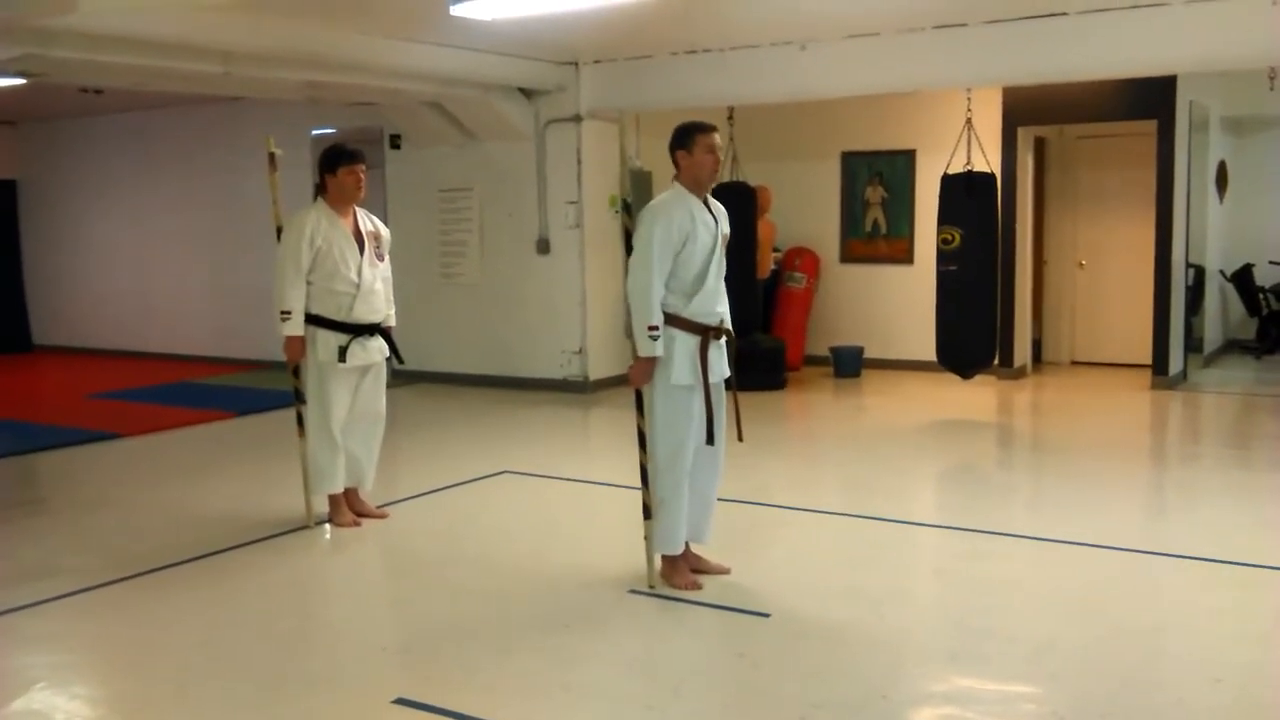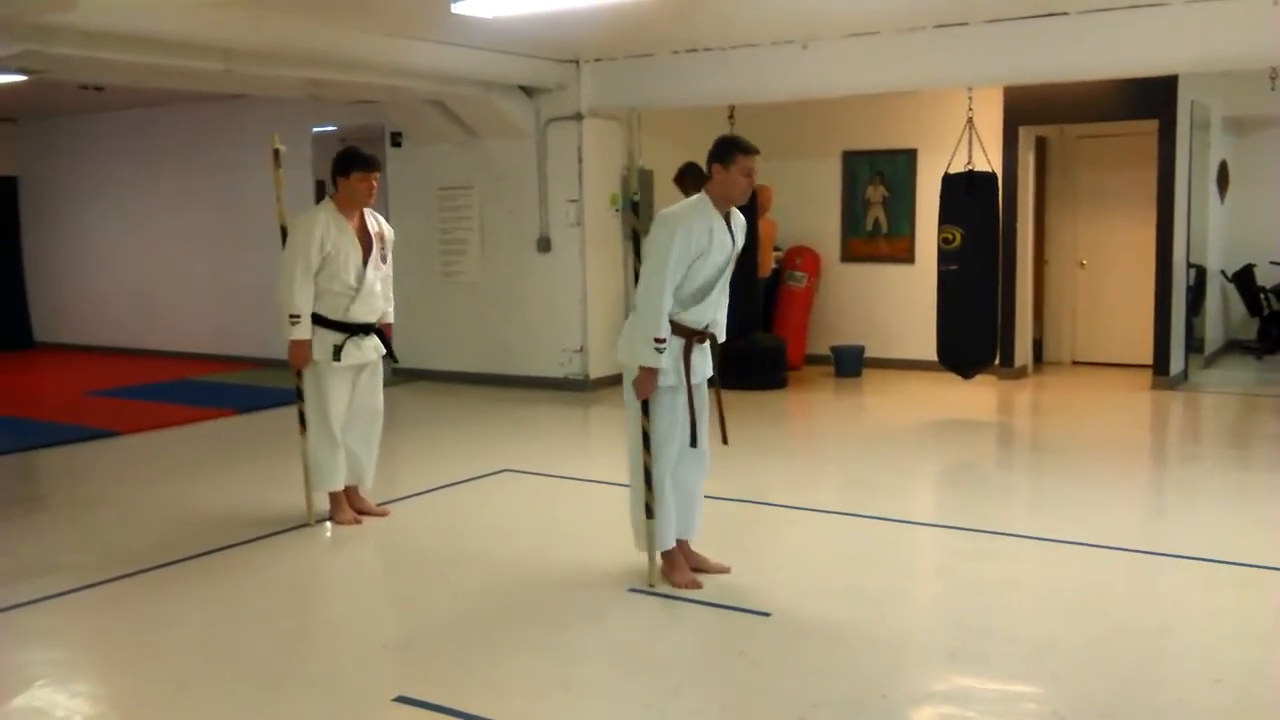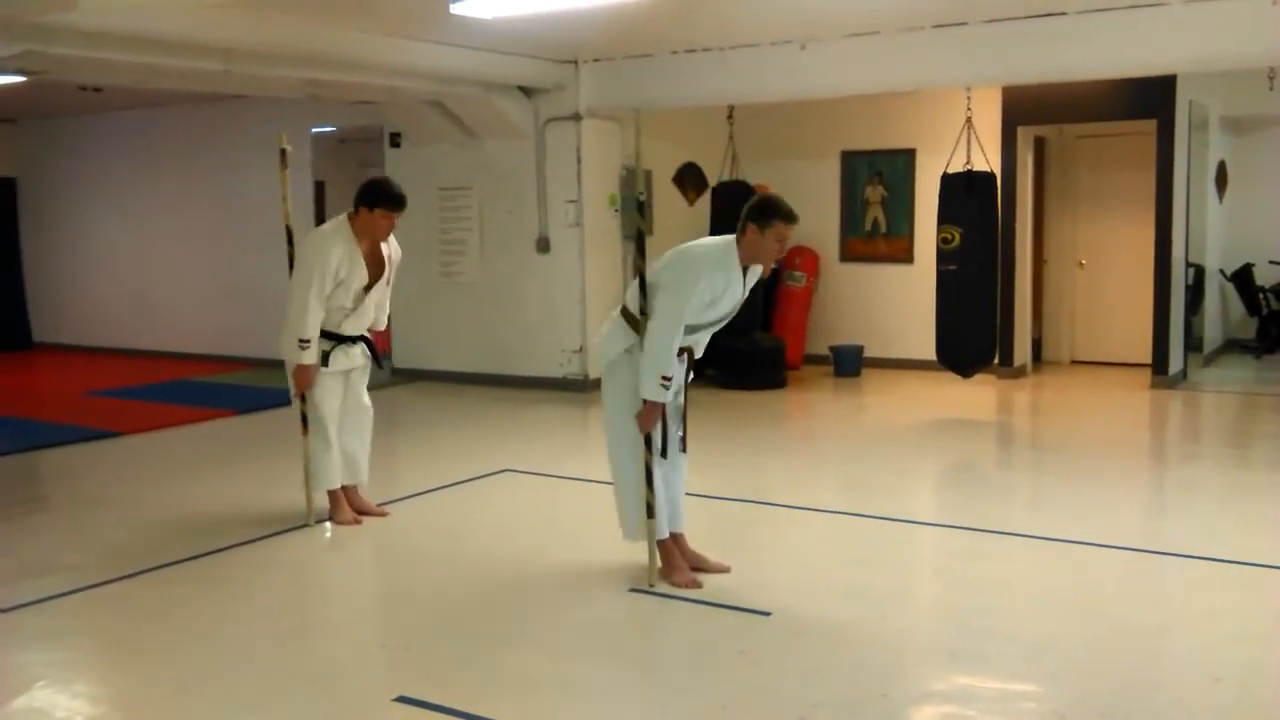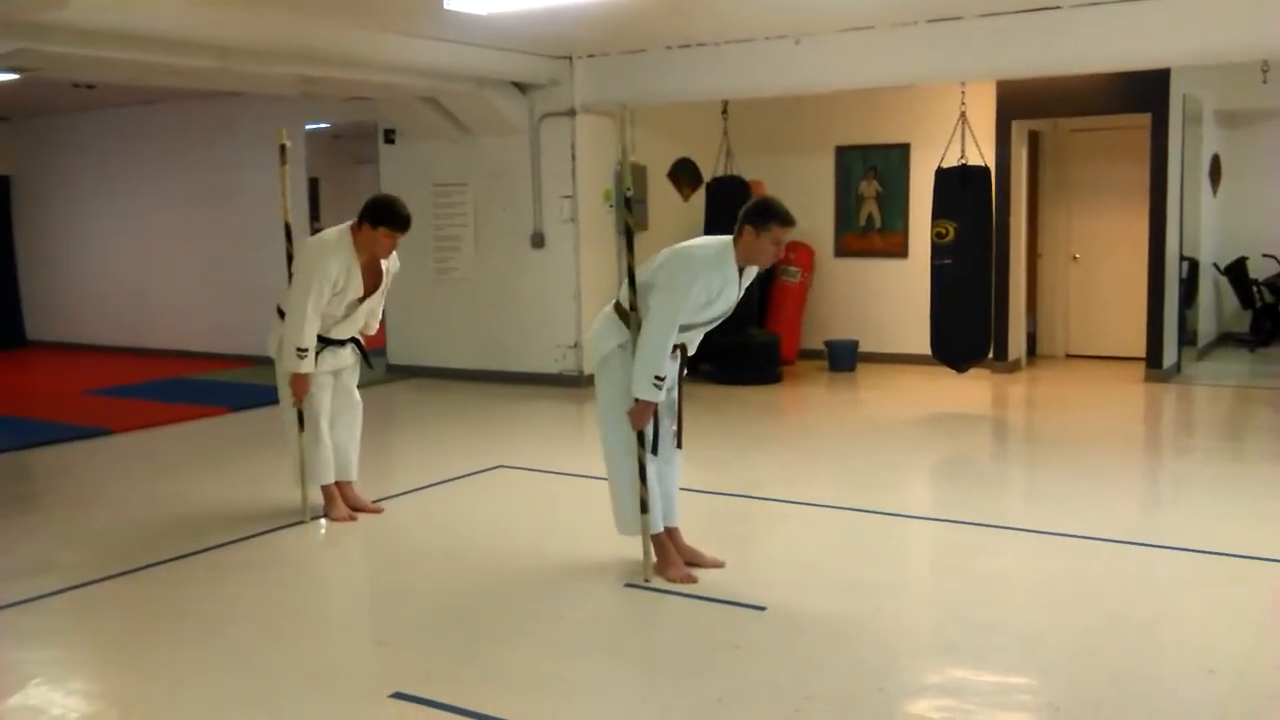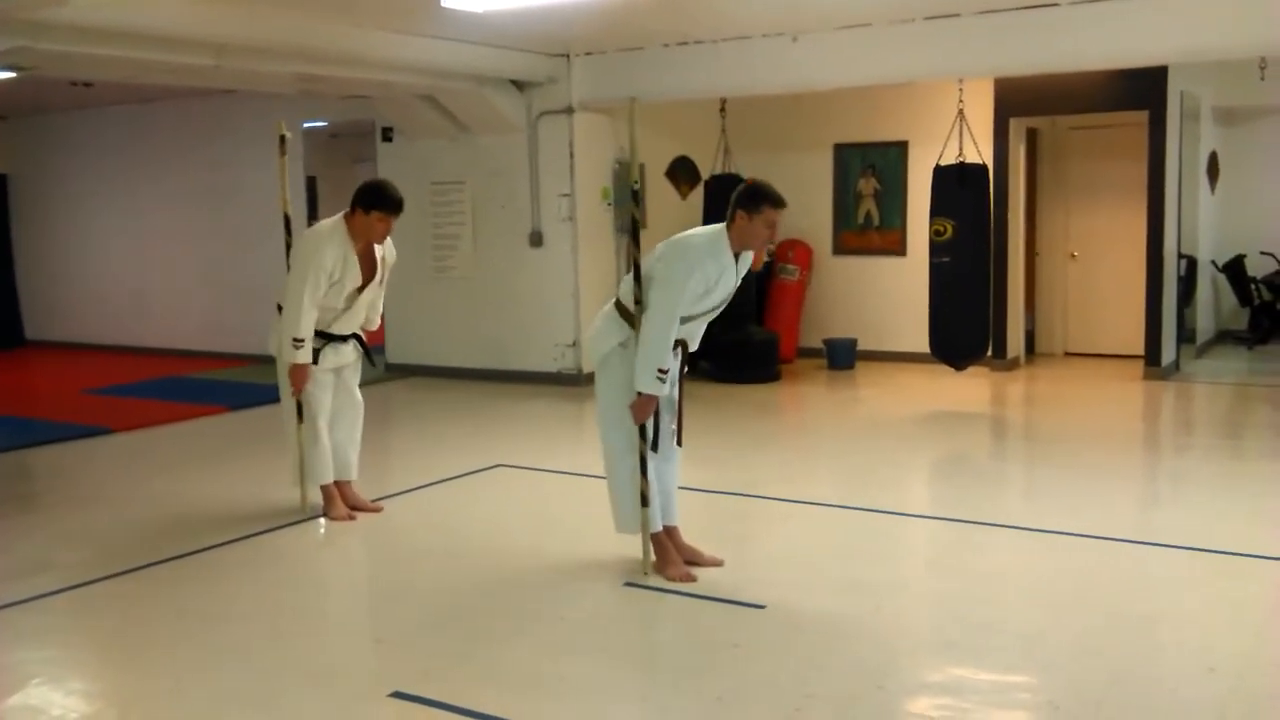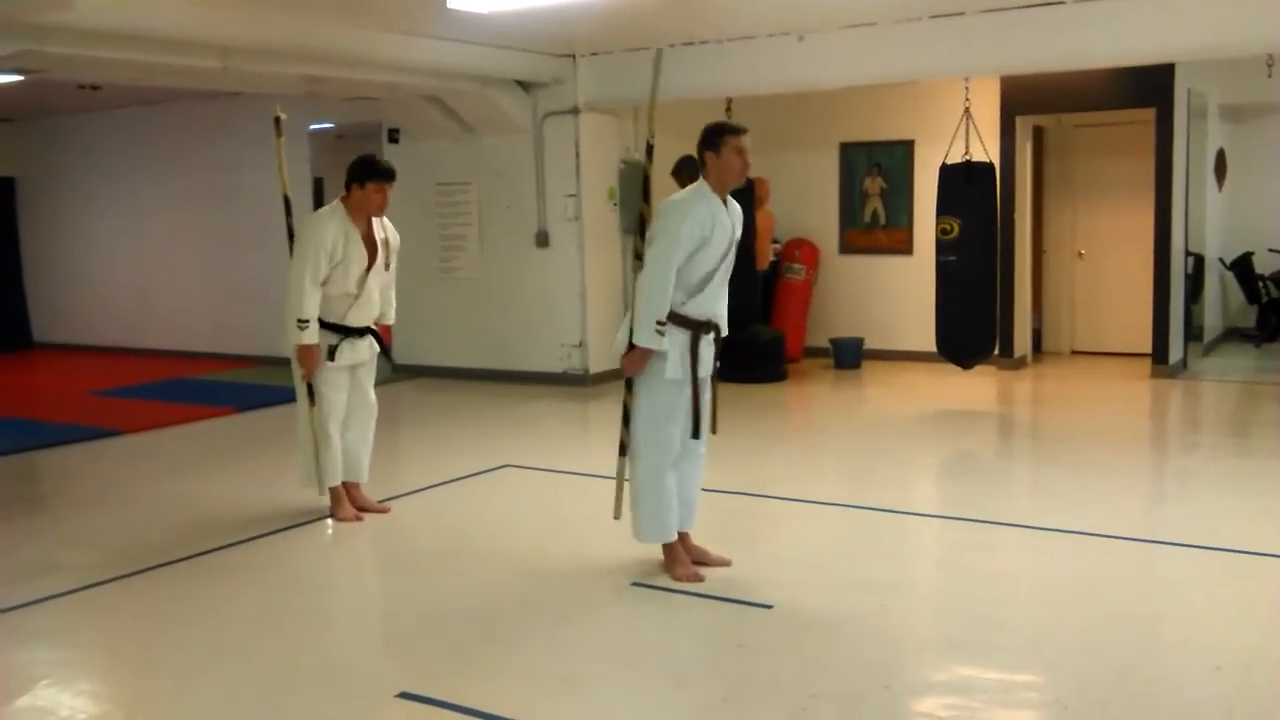
dt=0.3s
person 1, frame 1
left shoulder: (719, 213)
right shoulder: (664, 213)
right elbow: (644, 285)
right wrist: (646, 353)
left hip: (708, 346)
right hip: (673, 348)
left knee: (705, 452)
right knee: (672, 454)
left ankle: (685, 548)
right ankle: (671, 558)
person 1, frame 2
left shoulder: (737, 223)
right shoulder: (680, 222)
right elbow: (653, 295)
left wrist: (710, 339)
right wrist: (649, 364)
left hip: (694, 347)
right hip: (660, 349)
left knee: (690, 450)
right knee: (659, 449)
left ankle: (682, 545)
right ankle: (668, 555)
person 1, frame 3
left shoulder: (752, 268)
right shoulder: (700, 264)
right elbow: (662, 333)
left wrist: (685, 364)
right wrist: (653, 399)
left hip: (671, 351)
right hip: (632, 347)
left knee: (670, 447)
right knee: (639, 448)
left ankle: (679, 545)
right ankle: (668, 555)
person 1, frame 4
left shoulder: (745, 266)
right shoulder: (696, 265)
right elbow: (657, 333)
left wrist: (679, 360)
right wrist: (645, 399)
left hip: (663, 347)
right hip: (625, 343)
left knee: (664, 444)
right knee: (633, 445)
left ankle: (674, 540)
right ankle: (663, 550)
person 1, frame 5
left shoulder: (743, 256)
right shoulder: (693, 254)
right elbow: (658, 324)
left wrist: (682, 354)
right wrist: (648, 392)
left hip: (664, 346)
right hip: (627, 340)
left knee: (664, 442)
right knee: (633, 442)
left ankle: (674, 538)
right ankle: (662, 549)
person 1, frame 6
left shoulder: (732, 211)
right shoulder: (683, 209)
right elbow: (656, 279)
left wrist: (711, 335)
right wrist: (643, 347)
left hip: (698, 341)
right hip: (662, 339)
left knee: (689, 442)
right knee: (657, 444)
left ankle: (683, 538)
right ankle: (671, 548)
person 2, frame 1
left shoulder: (375, 227)
right shoulder: (307, 225)
right elbow: (291, 281)
left wrist: (388, 325)
right wrist: (292, 333)
left hip: (370, 340)
right hip: (328, 340)
left knee: (368, 418)
right knee: (329, 420)
left ankle: (354, 494)
right ankle: (336, 502)
person 2, frame 2
left shoulder: (379, 226)
right shoulder: (314, 225)
right elbow: (298, 283)
left wrist: (385, 321)
right wrist: (299, 337)
left hip: (366, 338)
right hip: (328, 339)
left knee: (367, 415)
right knee: (328, 418)
left ankle: (355, 492)
right ankle: (337, 499)
person 2, frame 3
left shoulder: (388, 247)
right shoulder: (326, 245)
right elbow: (306, 304)
left wrist: (375, 330)
right wrist: (304, 361)
left hip: (354, 344)
right hip: (316, 343)
left knee: (356, 414)
right knee: (322, 418)
left ankle: (353, 492)
right ankle: (336, 499)
person 2, frame 4
left shoulder: (387, 259)
right shoulder: (325, 253)
right elbow: (304, 315)
left wrist: (365, 333)
right wrist: (301, 369)
left hip: (344, 343)
right hip: (304, 342)
left knee: (347, 411)
right knee: (314, 415)
left ankle: (346, 489)
right ankle: (331, 496)
person 2, frame 5
left shoulder: (383, 248)
right shoulder: (321, 244)
right elbow: (301, 305)
left wrist: (368, 329)
right wrist: (299, 361)
left hip: (345, 341)
right hip: (309, 341)
left knee: (348, 411)
right knee: (314, 415)
left ankle: (346, 488)
right ankle: (329, 495)
person 2, frame 6
left shoulder: (385, 230)
right shoulder: (322, 227)
right elbow: (303, 287)
left wrist: (383, 323)
right wrist: (306, 343)
left hip: (361, 338)
right hip: (324, 338)
left knee: (361, 411)
right knee: (327, 415)
left ankle: (354, 489)
right ankle: (337, 496)
